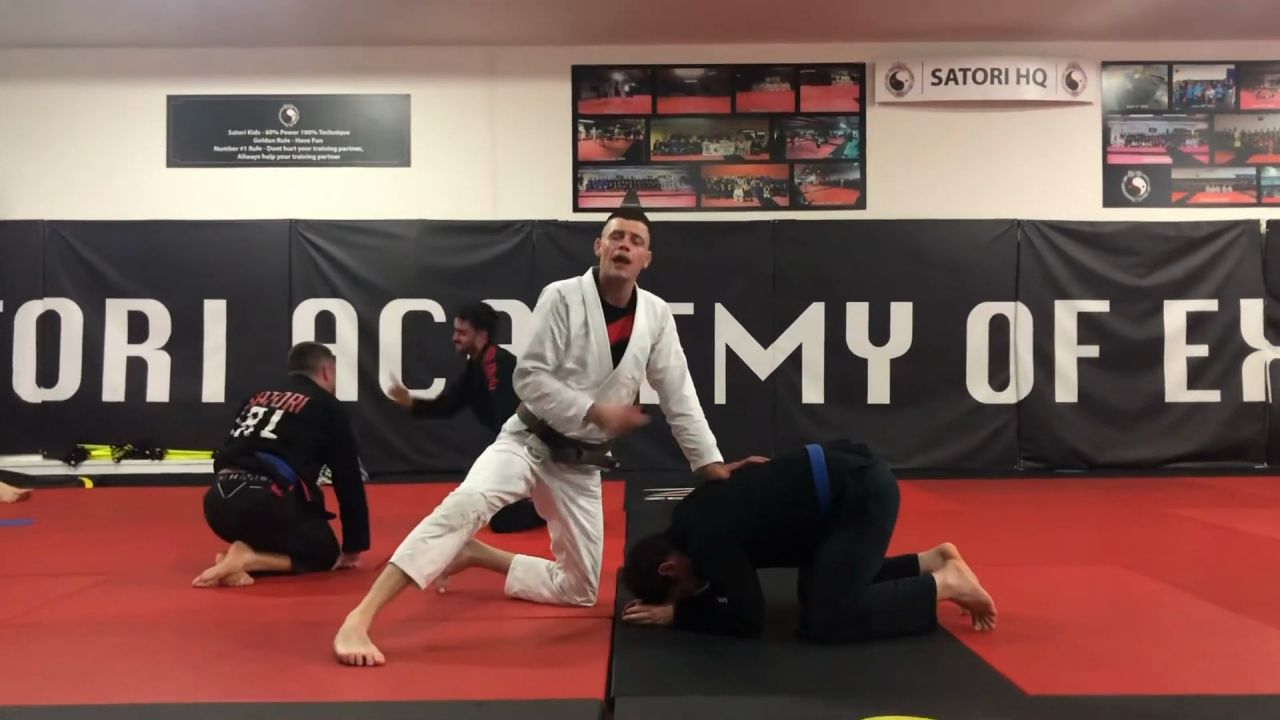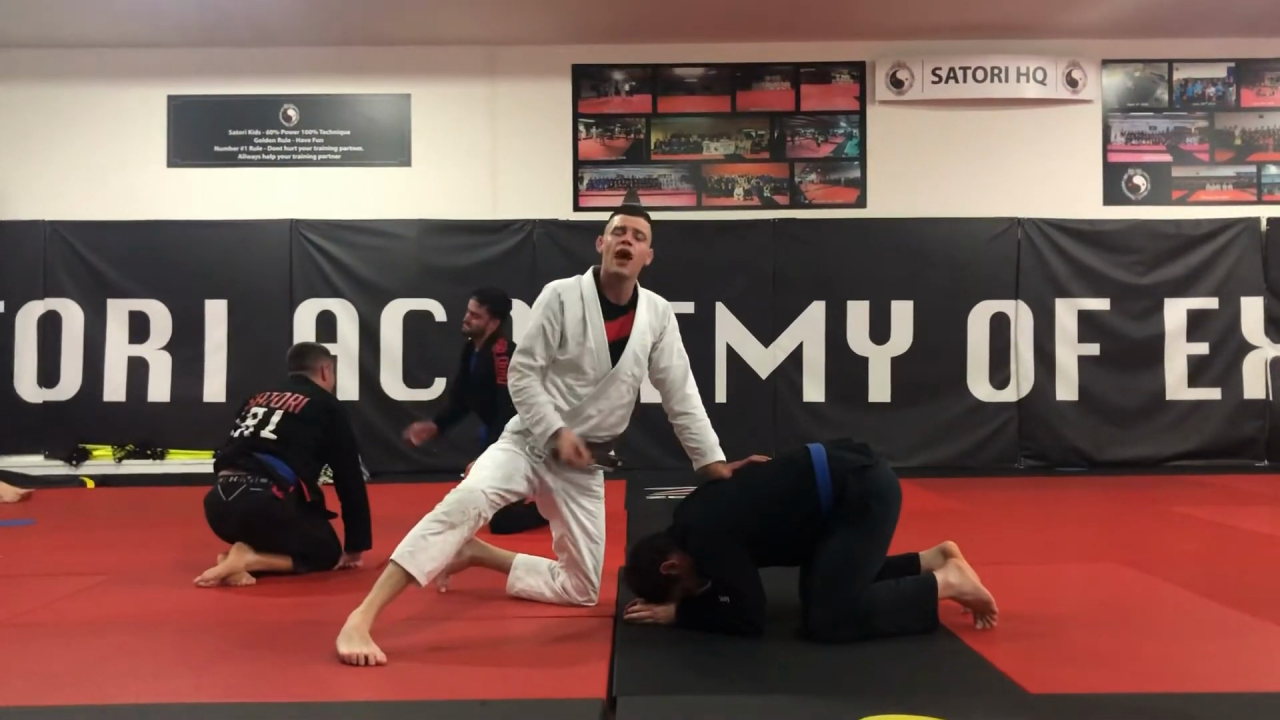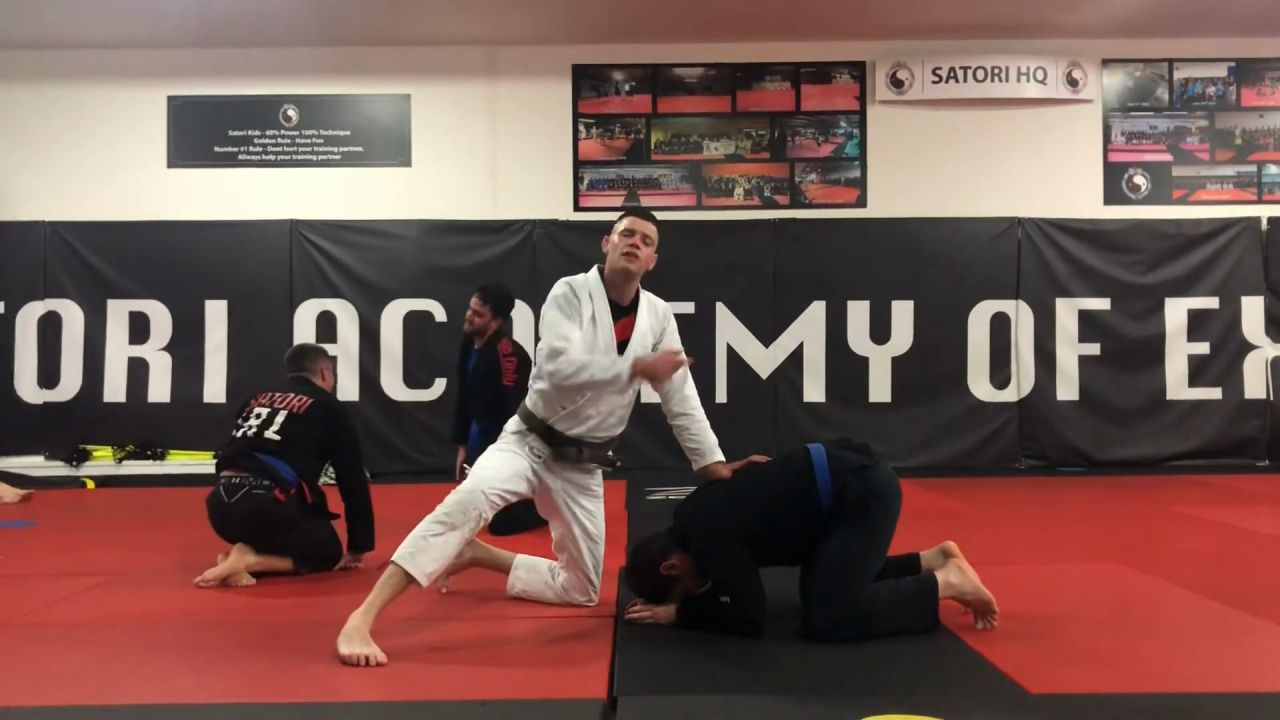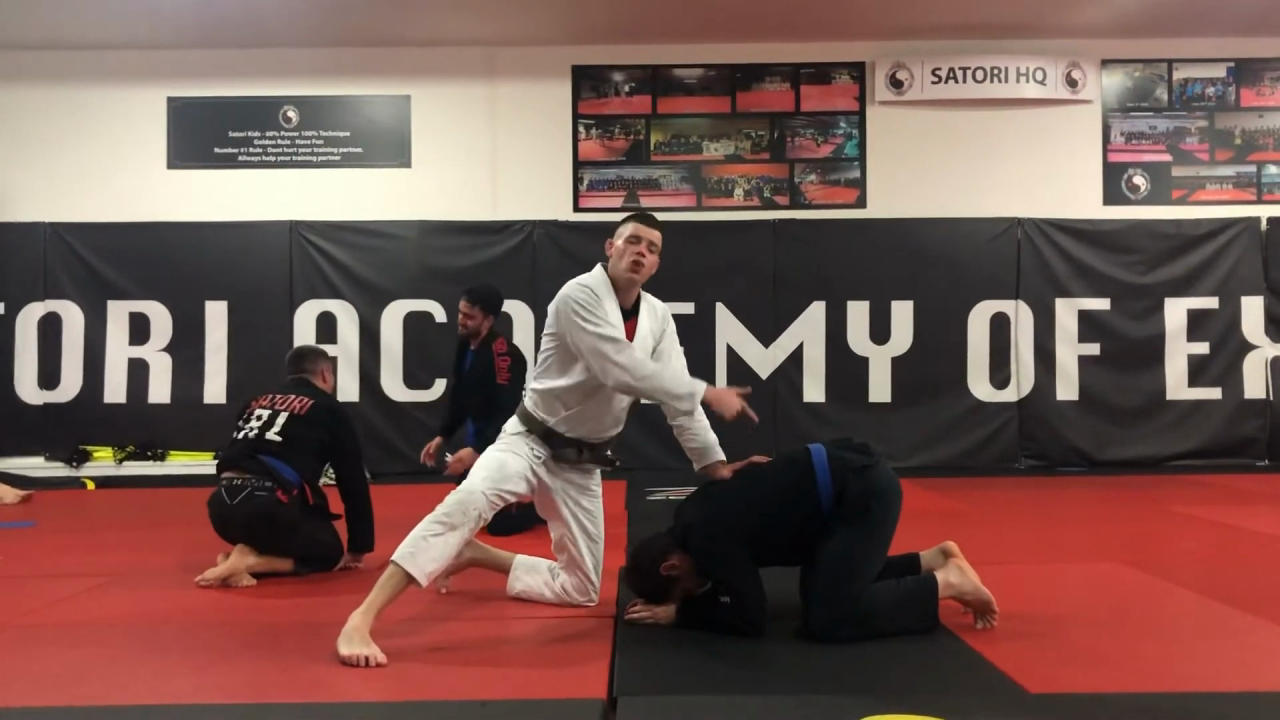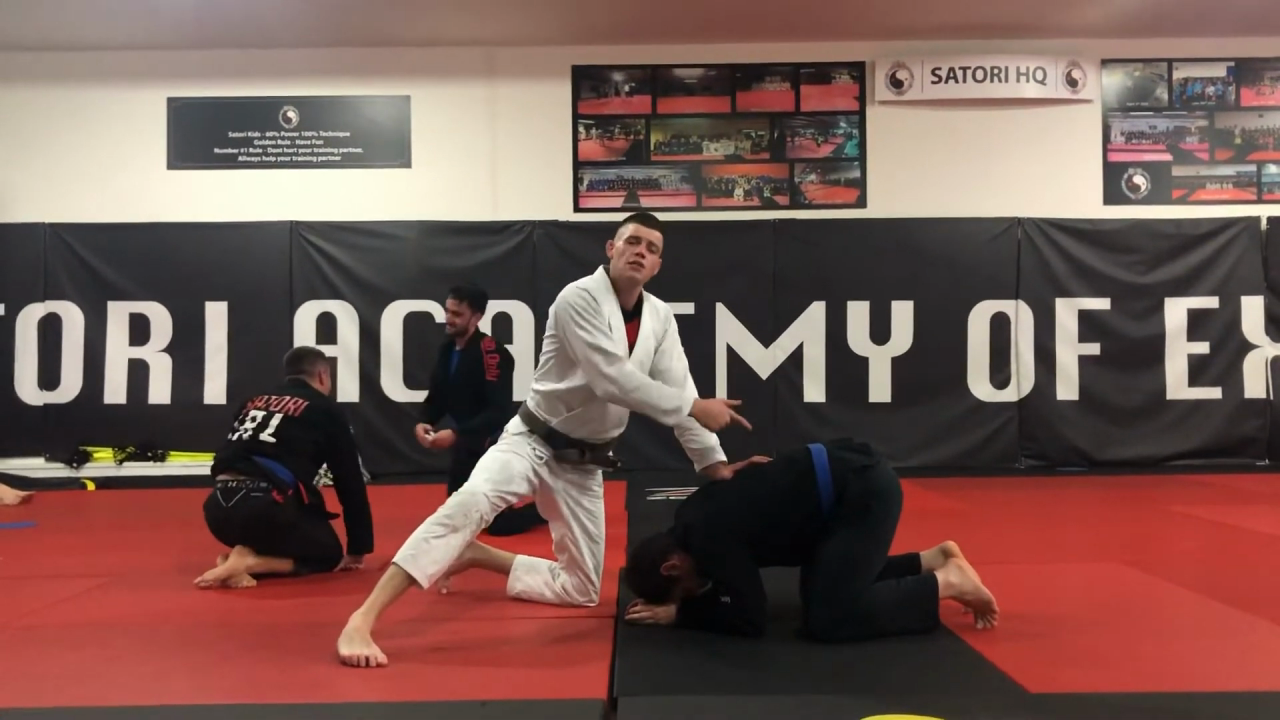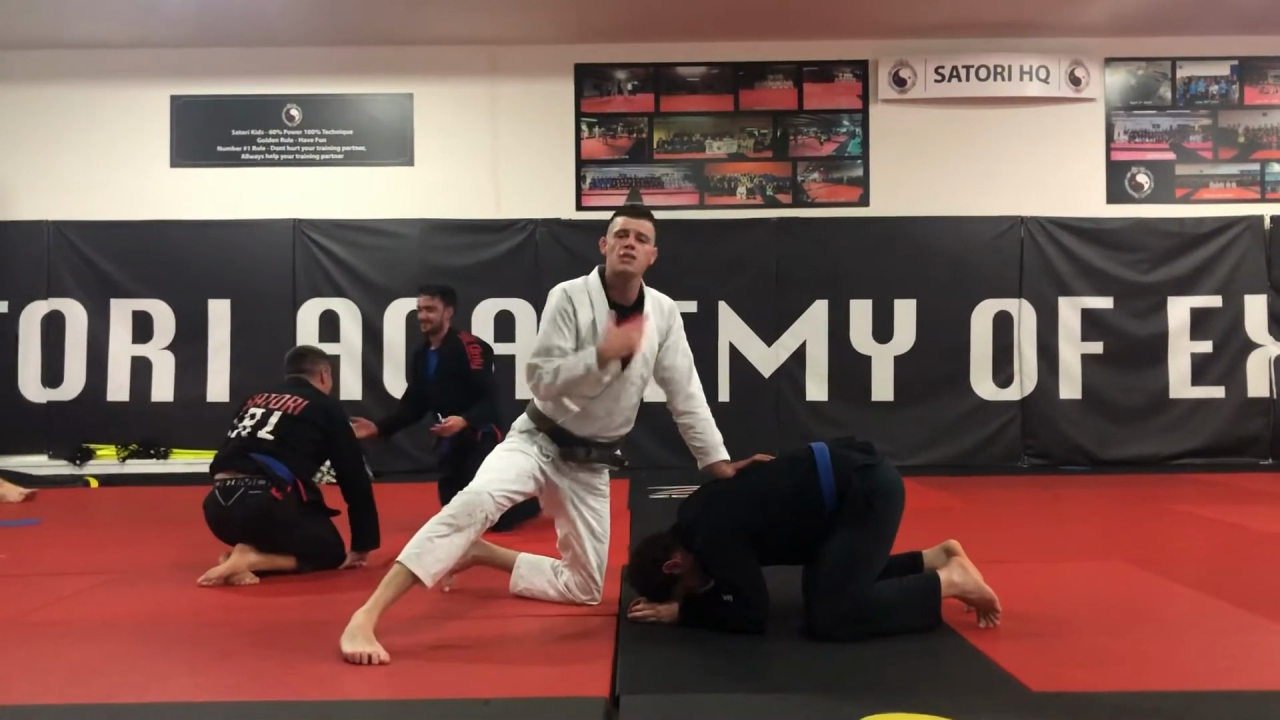
dt=0.3s
person 1, frame 1
left shoulder: (656, 314)
right shoulder: (563, 297)
left elbow: (679, 396)
right elbow: (530, 379)
left wrist: (713, 465)
right wrist: (593, 411)
left hip: (582, 463)
right hip: (531, 442)
left knee: (580, 591)
right knee: (467, 504)
left ankle: (472, 555)
right ankle: (359, 620)
person 1, frame 2
left shoulder: (658, 313)
right shoulder: (562, 296)
left elbow: (681, 395)
right elbow: (522, 374)
left wrist: (715, 463)
right wrist: (557, 433)
left hip: (585, 461)
right hip: (532, 441)
left knee: (581, 590)
right knee: (467, 501)
left ankle: (473, 554)
right ankle: (362, 619)
person 1, frame 3
left shoulder: (658, 315)
right shoulder: (571, 292)
left elbow: (680, 396)
right elbow: (557, 366)
left wrist: (715, 465)
right wrist: (635, 367)
left hip: (583, 463)
right hip: (532, 440)
left knee: (582, 590)
right knee: (469, 500)
left ankle: (474, 554)
right ankle: (362, 619)
person 1, frame 4
left shoulder: (657, 316)
right shoulder: (578, 296)
left elbow: (674, 396)
right elbow: (625, 372)
left wrist: (716, 464)
right wrist: (707, 393)
left hip: (581, 462)
right hip: (531, 440)
left knee: (582, 589)
right knee: (469, 501)
left ankle: (473, 555)
right ankle: (362, 620)
person 1, frame 5
left shoulder: (660, 317)
right shoulder: (580, 298)
left elbow: (680, 393)
right elbow: (611, 380)
left wrist: (717, 466)
right wrist: (698, 410)
left hip: (583, 463)
right hip: (534, 441)
left knee: (582, 591)
right knee: (471, 503)
left ankle: (475, 555)
right ankle: (362, 620)
person 1, frame 6
left shoulder: (663, 312)
right shoulder: (570, 297)
left elbow: (686, 393)
right elbow: (540, 378)
left wrist: (720, 463)
right wrist: (602, 354)
left hip: (590, 461)
right hip: (540, 439)
left knee: (585, 588)
right knee: (476, 502)
left ankle: (477, 553)
right ankle: (365, 618)
person 2, frame 1
left shoulder: (704, 537)
right shoulder: (690, 520)
left elbow: (747, 618)
right elbow: (732, 588)
left wrist: (673, 612)
right wrist: (669, 600)
left hip: (862, 492)
right hip: (848, 479)
left knee: (825, 619)
right knee: (817, 590)
left ankle: (944, 584)
right ankle: (933, 560)
person 2, frame 2
left shoulder: (706, 536)
right shoulder: (692, 520)
left elbow: (750, 618)
right elbow: (731, 588)
left wrist: (676, 611)
right wrist: (673, 600)
left hip: (864, 491)
right hip: (850, 477)
left knee: (826, 620)
right knee: (819, 589)
left ankle: (945, 582)
right ankle: (935, 559)
person 2, frame 3
left shoulder: (706, 537)
right shoulder: (692, 519)
left elbow: (750, 617)
right elbow: (734, 587)
left wrist: (676, 611)
left hip: (864, 490)
right hip: (849, 477)
left knee: (826, 619)
right knee: (820, 589)
left ankle: (946, 582)
right ankle: (934, 559)
person 2, frame 4
left shoulder: (707, 538)
right shoulder: (693, 519)
left elbow: (750, 618)
right elbow: (733, 587)
left wrist: (676, 612)
right wrist: (664, 599)
left hip: (864, 490)
right hip: (851, 478)
left knee: (826, 619)
right knee: (821, 589)
left ankle: (946, 582)
right ankle: (935, 559)
person 2, frame 5
left shoulder: (708, 538)
right shoulder: (692, 519)
left elbow: (750, 618)
right elbow: (733, 587)
left wrist: (677, 611)
right wrist: (676, 600)
left hip: (865, 490)
right hip: (850, 478)
left knee: (826, 619)
right knee: (819, 589)
left ankle: (946, 582)
right ankle: (935, 559)
person 2, frame 6
left shoulder: (710, 536)
right shoulder: (694, 518)
left elbow: (752, 615)
right elbow: (738, 586)
left wrist: (679, 610)
right wrist: (673, 598)
left hip: (867, 489)
right hip: (853, 477)
left knee: (828, 618)
right knee: (825, 586)
left ankle: (949, 580)
right ankle: (937, 558)
person 3, frame 1
left shoulder: (496, 363)
right shoulder: (476, 364)
left elbow: (504, 416)
right elbow: (450, 405)
right wrist: (412, 403)
left knee: (502, 519)
person 3, frame 2
left shoulder: (503, 354)
right shoulder: (471, 350)
left elbow: (510, 412)
right elbow: (460, 399)
right wrist: (435, 425)
right hip: (498, 436)
left knee: (501, 520)
person 3, frame 3
left shoulder: (509, 355)
right shoulder: (468, 345)
left elbow: (514, 414)
right wrist: (461, 445)
right hip: (481, 437)
left knee: (501, 522)
person 3, frame 4
left shoulder: (504, 354)
right shoulder: (465, 346)
left elbow: (508, 413)
right elbow: (459, 399)
left wrist: (476, 451)
right wrist: (442, 437)
right hip: (478, 437)
left knee: (500, 523)
person 3, frame 5
left shoulder: (489, 352)
right shoulder: (447, 349)
left elbow: (498, 411)
right elbow: (436, 397)
left wrist: (453, 434)
right wrist: (425, 422)
left hip: (488, 444)
right hip: (464, 445)
left knee: (500, 524)
person 3, frame 6
left shoulder: (468, 346)
right shoulder: (421, 356)
left elbow: (491, 400)
right elbow: (413, 405)
left wrist: (464, 420)
right wrist: (379, 428)
left hip: (480, 440)
right hip: (452, 444)
left knee: (495, 518)
left ankle: (540, 500)
person 4, frame 1
left shoulder: (257, 398)
right shoulder: (328, 407)
right elbow: (348, 478)
right wrist: (353, 546)
left hip: (220, 501)
right hip: (264, 502)
right knee: (326, 554)
left ankle: (242, 554)
right ankle: (246, 560)
person 4, frame 2
left shoulder: (257, 399)
right shoulder: (327, 407)
right elbow: (350, 478)
right wrist: (355, 546)
left hip: (221, 503)
right hip: (265, 502)
right knee: (327, 553)
left ankle: (242, 555)
right ankle: (248, 559)
person 4, frame 3
left shoulder: (257, 400)
right shoulder: (330, 408)
right elbow: (353, 480)
right wrist: (358, 547)
left hip: (222, 502)
right hip: (268, 503)
left knee: (294, 542)
right knee: (328, 554)
left ankle: (244, 555)
right ankle: (247, 561)
person 4, frame 4
left shoulder: (257, 402)
right shoulder: (330, 410)
right elbow: (353, 481)
right wrist: (358, 547)
left hip: (224, 504)
right hip: (268, 504)
right knee: (329, 554)
left ankle: (244, 554)
right ankle: (249, 561)
person 4, frame 5
left shoulder: (254, 402)
right shoulder: (326, 410)
right elbow: (350, 481)
right wrist: (357, 549)
left hip: (220, 507)
right hip: (266, 506)
right knee: (329, 555)
left ankle: (244, 556)
right ankle: (248, 562)
person 4, frame 6
left shoulder: (254, 401)
right shoulder: (326, 409)
right elbow: (354, 479)
right wrist: (363, 545)
left hip: (219, 506)
right hip: (265, 503)
right knee: (331, 552)
left ankle: (245, 552)
right ankle: (250, 559)
